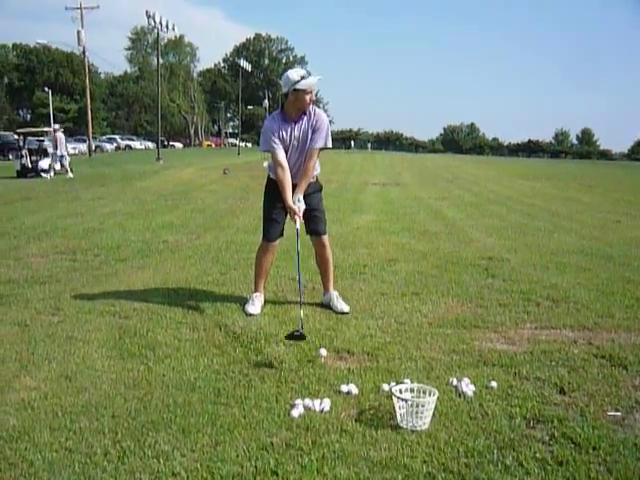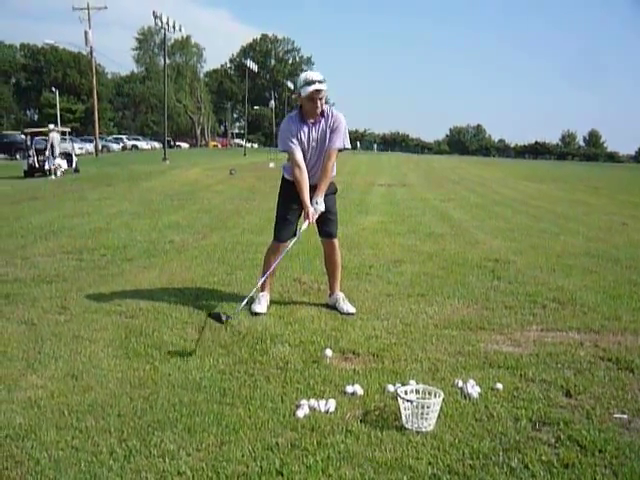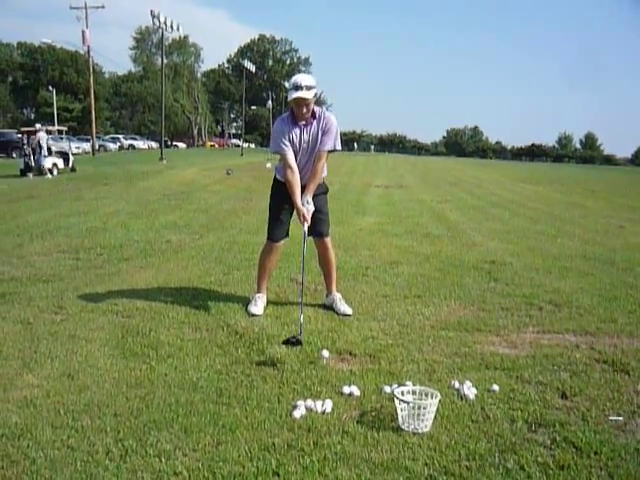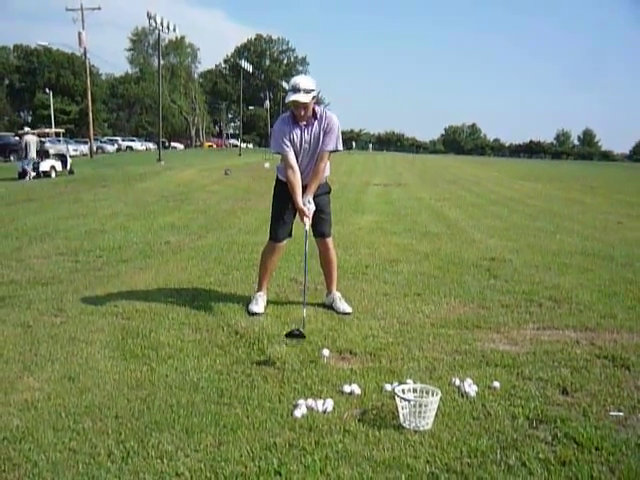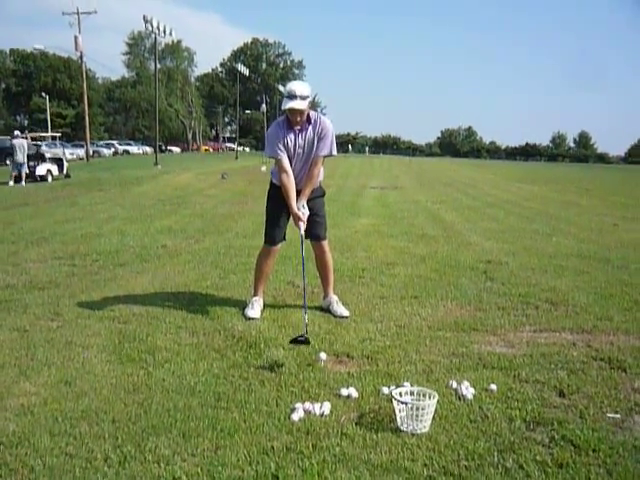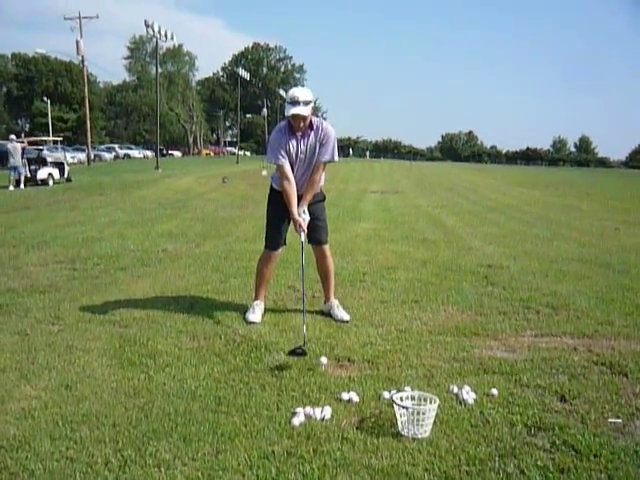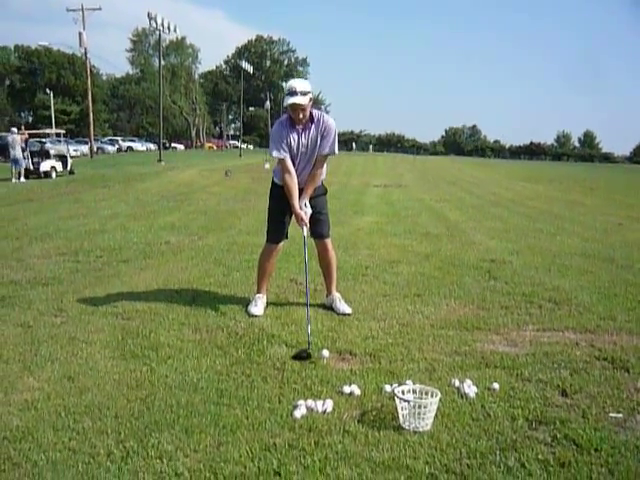
dt=0.3s
person 1, frame 1
left shoulder: (318, 118)
right shoulder: (272, 124)
left elbow: (311, 161)
right elbow: (280, 165)
left wrist: (299, 197)
right wrist: (289, 202)
left hip: (309, 184)
right hip: (278, 185)
left knee: (321, 239)
right knee: (269, 240)
left ankle: (329, 293)
right ankle: (257, 294)
person 1, frame 2
left shoulder: (336, 119)
right shoulder: (289, 124)
left elbow: (330, 161)
right elbow: (298, 165)
left wrist: (319, 198)
right wrist: (306, 204)
left hip: (324, 186)
right hip: (293, 185)
left knee: (331, 240)
right knee: (281, 240)
left ankle: (335, 294)
right ankle: (264, 292)
person 1, frame 3
left shoulder: (327, 121)
right shoulder: (282, 126)
left elbow: (319, 162)
right elbow: (289, 167)
left wrist: (307, 198)
right wrist: (297, 204)
left hip: (315, 186)
right hip: (284, 186)
left knee: (324, 240)
right knee: (274, 241)
left ankle: (332, 295)
right ankle: (260, 294)
person 1, frame 4
left shoulder: (329, 121)
right shoulder: (282, 125)
left elbow: (322, 162)
right elbow: (291, 167)
left wrist: (308, 197)
right wrist: (299, 204)
left hip: (318, 187)
right hip: (286, 186)
left knee: (325, 240)
right knee: (276, 241)
left ankle: (332, 294)
right ankle: (261, 293)
person 1, frame 5
left shoulder: (323, 125)
right shoulder: (276, 130)
left elbow: (316, 167)
right elbow: (284, 171)
left wrist: (303, 201)
right wrist: (293, 208)
left hip: (312, 190)
right hip: (280, 190)
left knee: (321, 243)
right knee: (271, 244)
left ankle: (330, 297)
right ankle: (257, 298)
person 1, frame 6
left shoulder: (325, 131)
right shoulder: (279, 135)
left elbow: (317, 172)
right elbow: (286, 178)
left wrist: (304, 207)
right wrist: (294, 214)
left hip: (313, 195)
right hip: (281, 195)
left knee: (322, 248)
right knee: (272, 249)
left ankle: (330, 302)
right ankle: (258, 302)
person 1, frame 7
left shoulder: (326, 124)
right shoulder: (280, 128)
left elbow: (319, 166)
right elbow: (287, 171)
left wrist: (305, 199)
right wrist: (295, 208)
left hip: (314, 189)
right hip: (282, 189)
left knee: (324, 241)
right knee: (273, 243)
left ankle: (332, 295)
right ankle: (260, 295)
